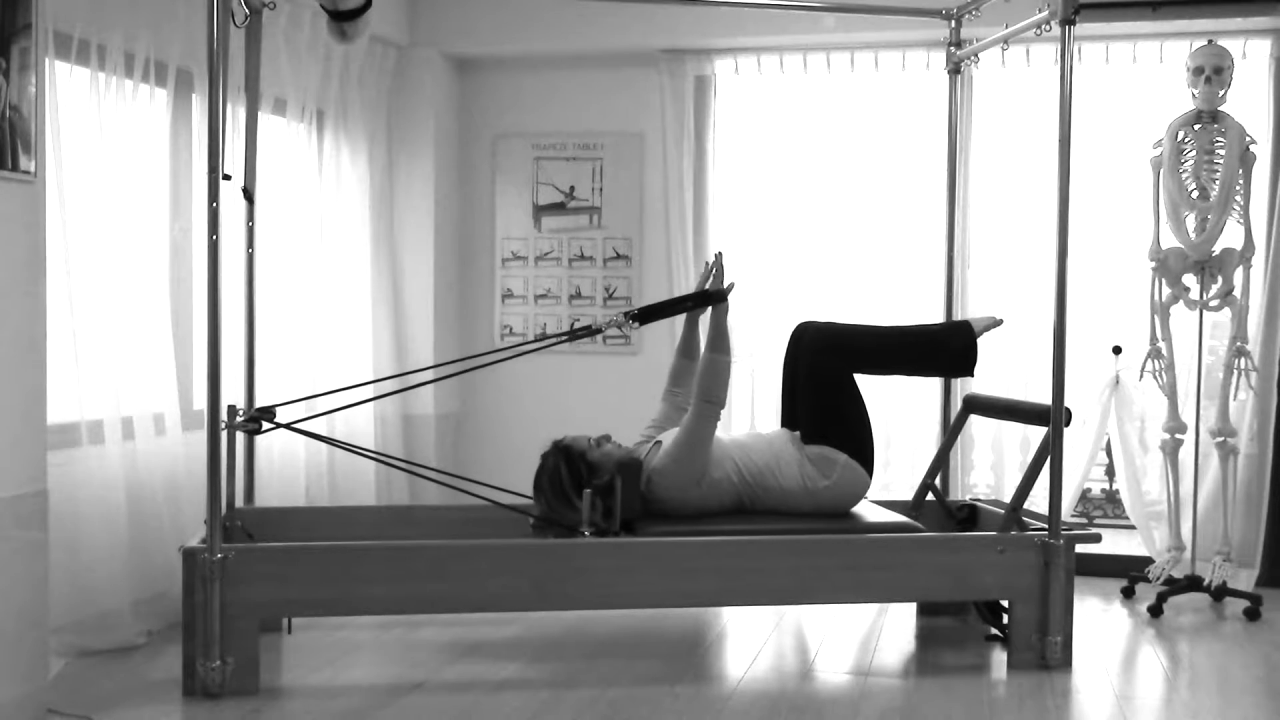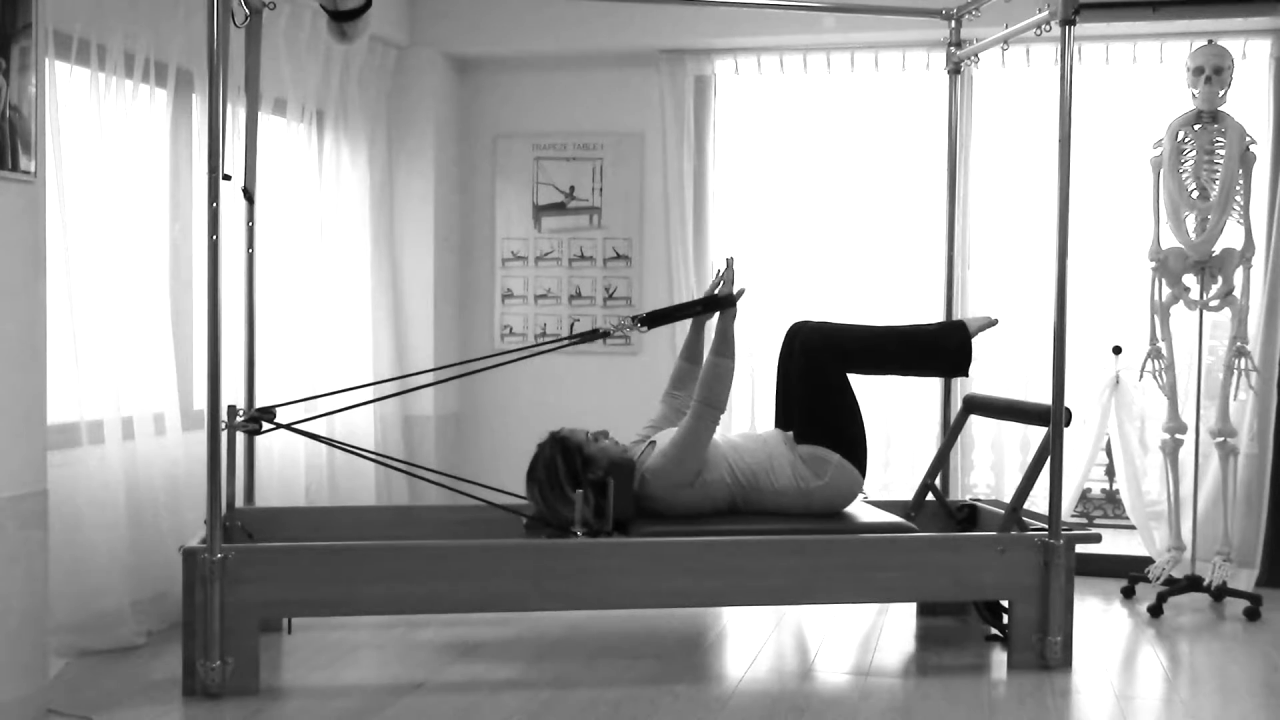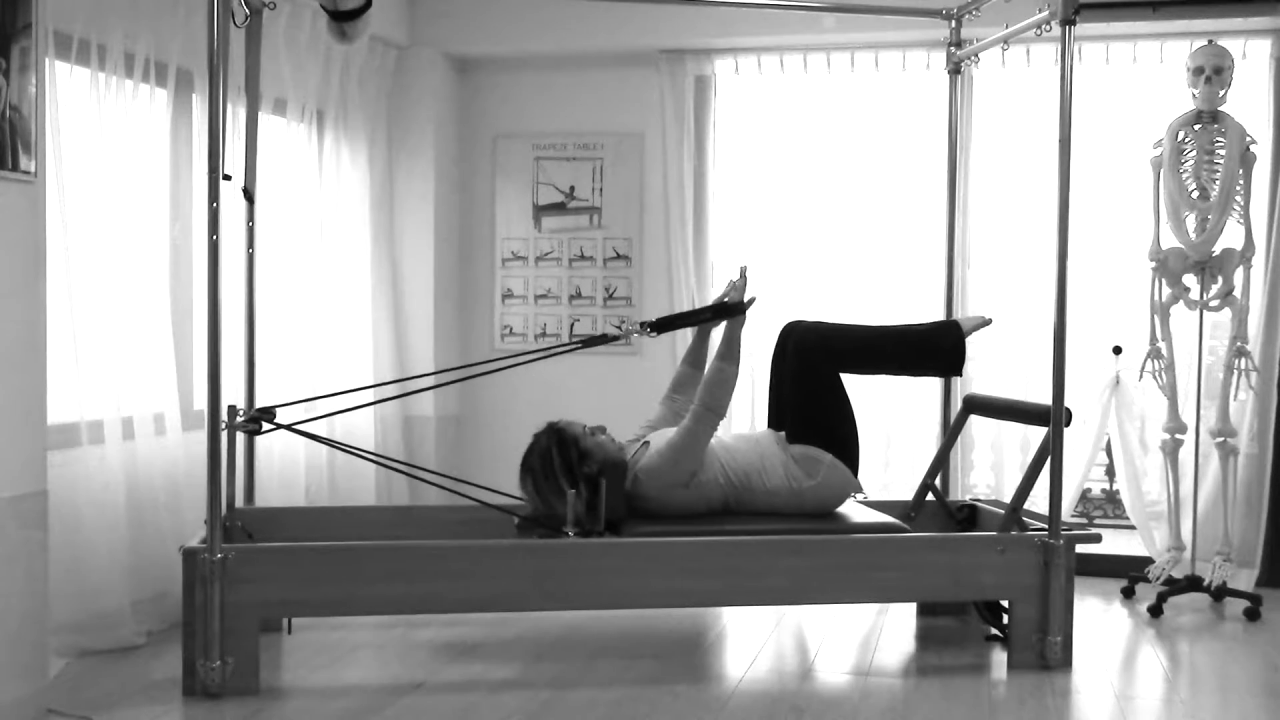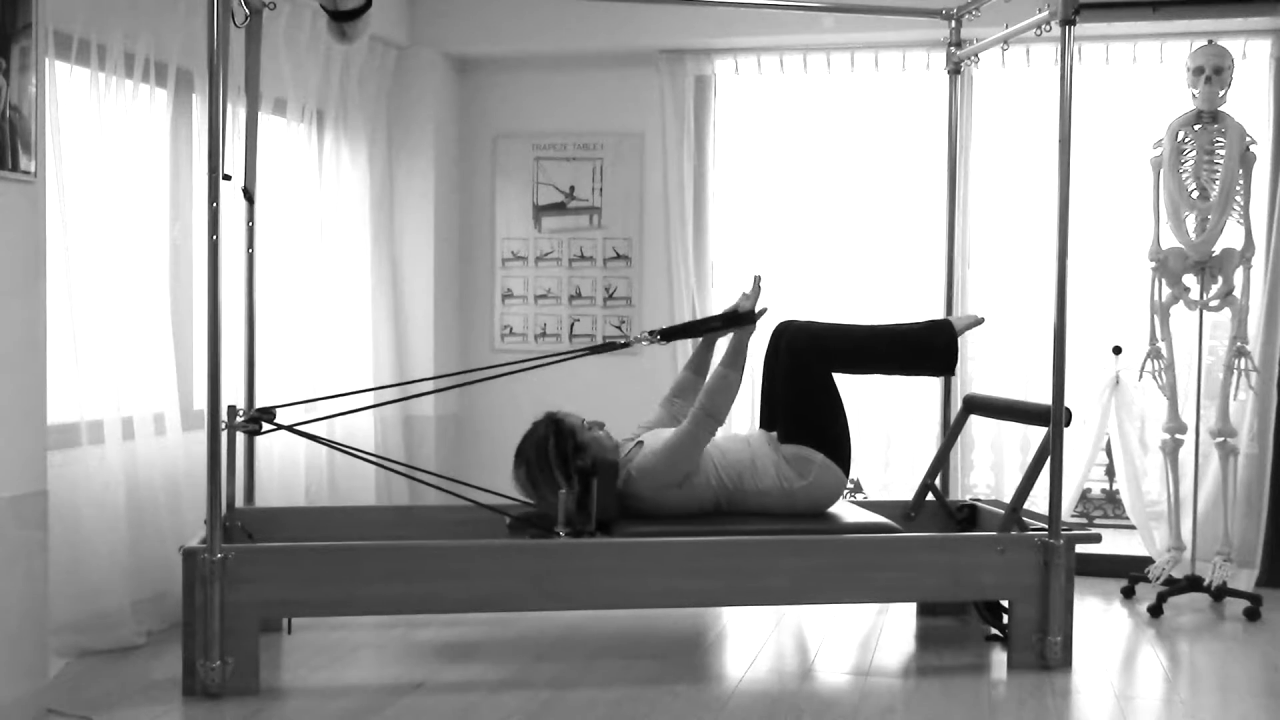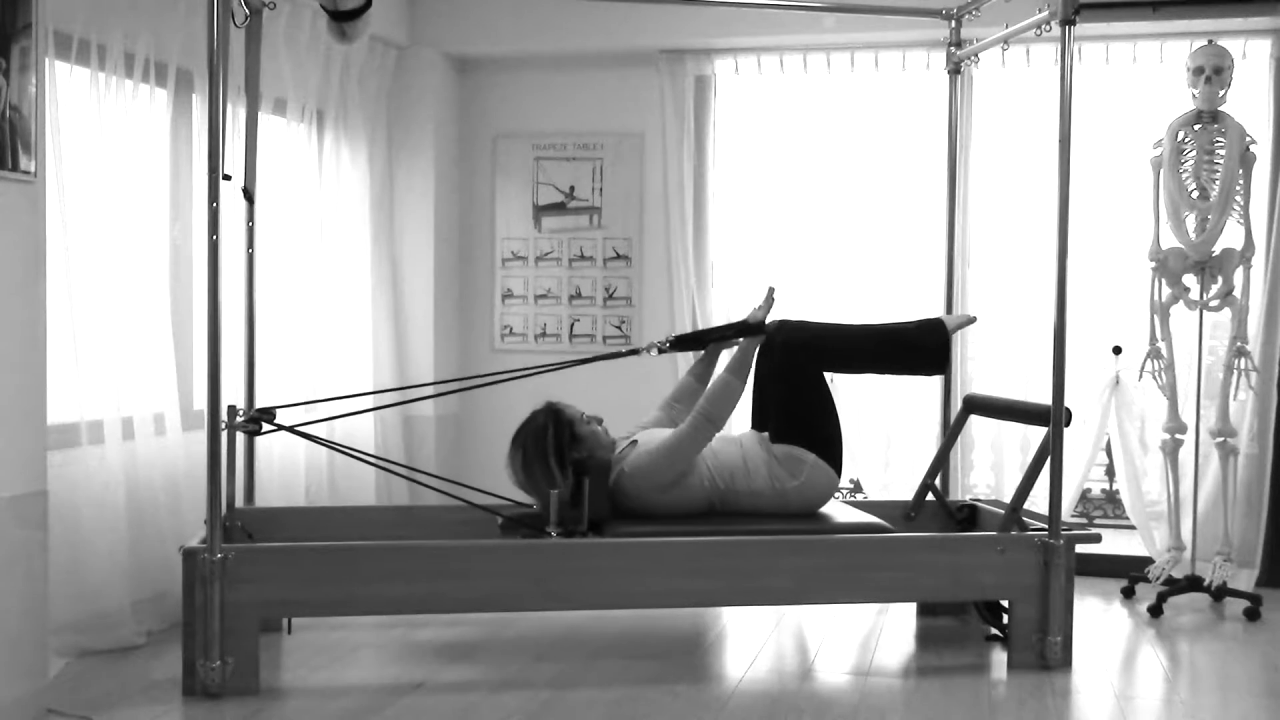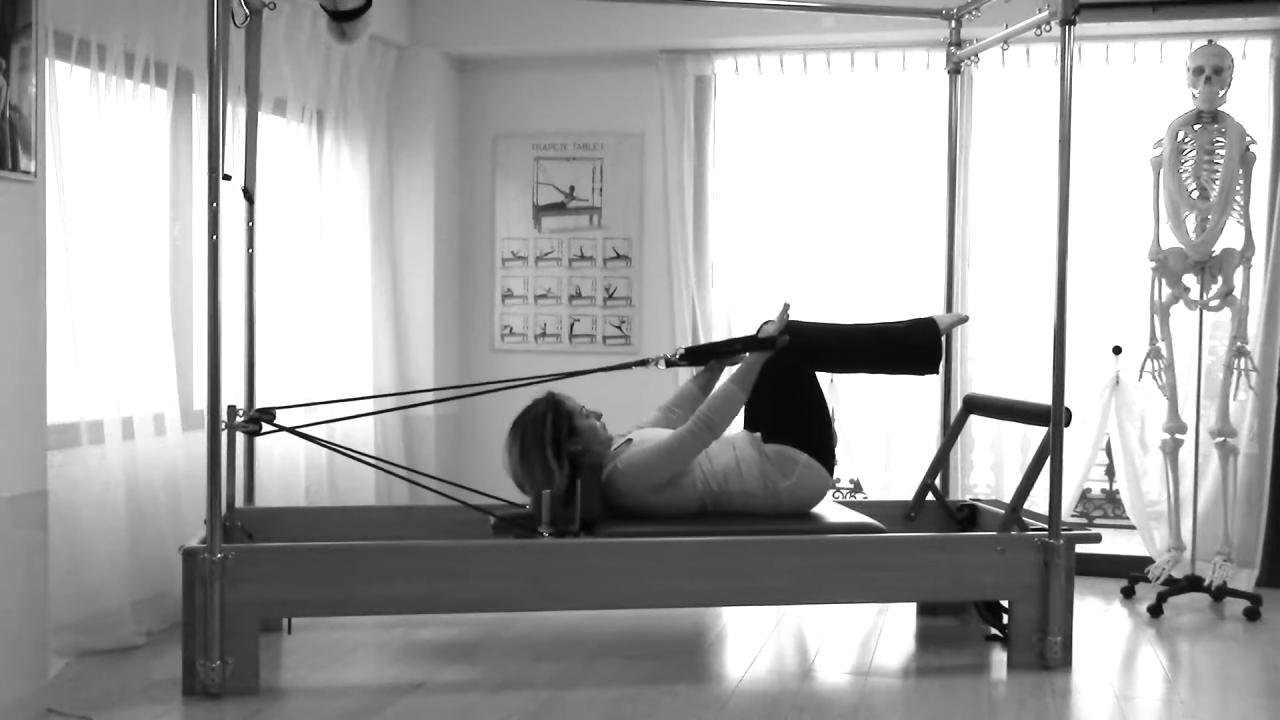
dt=0.1s
person 1, frame 1
left shoulder: (644, 457)
right shoulder: (666, 478)
left elbow: (678, 396)
right elbow: (707, 403)
left wrist: (694, 315)
right wrist: (717, 315)
left hip: (801, 459)
right hip: (831, 472)
left knee: (811, 339)
right knee: (822, 344)
left ankle: (956, 340)
right ankle: (960, 340)
person 1, frame 2
left shoulder: (638, 457)
right shoulder: (659, 478)
left elbow: (677, 399)
right elbow: (707, 407)
left wrist: (700, 321)
right wrist: (725, 321)
left hip: (791, 459)
right hip: (824, 472)
left knee: (803, 338)
right knee: (815, 343)
left ankle: (950, 341)
right ankle: (954, 340)
person 1, frame 3
left shoulder: (632, 457)
right shoulder: (652, 477)
left elbow: (677, 402)
right elbow: (708, 410)
left wrist: (706, 328)
right wrist: (734, 325)
left hip: (785, 459)
right hip: (818, 473)
left knee: (798, 339)
right knee: (808, 343)
left ankle: (944, 340)
right ankle: (948, 341)
person 1, frame 4
left shoulder: (626, 456)
right shoulder: (645, 476)
left elbow: (676, 406)
right elbow: (708, 415)
left wrist: (711, 336)
right wrist: (741, 335)
left hip: (776, 459)
right hip: (809, 472)
left knee: (790, 338)
right knee: (800, 343)
left ankle: (937, 340)
right ankle: (941, 339)
person 1, frame 5
left shoulder: (619, 457)
right shoulder: (637, 474)
left elbow: (676, 408)
right elbow: (706, 419)
left wrist: (715, 347)
right wrist: (749, 341)
left hip: (773, 461)
right hip: (800, 473)
left knee: (786, 339)
right knee: (794, 344)
left ankle: (929, 338)
right ankle: (933, 338)
person 1, frame 6
left shoulder: (611, 457)
right shoulder: (629, 473)
left elbow: (675, 413)
right elbow: (706, 426)
left wrist: (717, 363)
right wrist: (759, 355)
left hip: (764, 460)
right hip: (793, 473)
left knee: (781, 341)
right knee: (787, 347)
left ankle: (921, 340)
right ankle: (925, 338)
